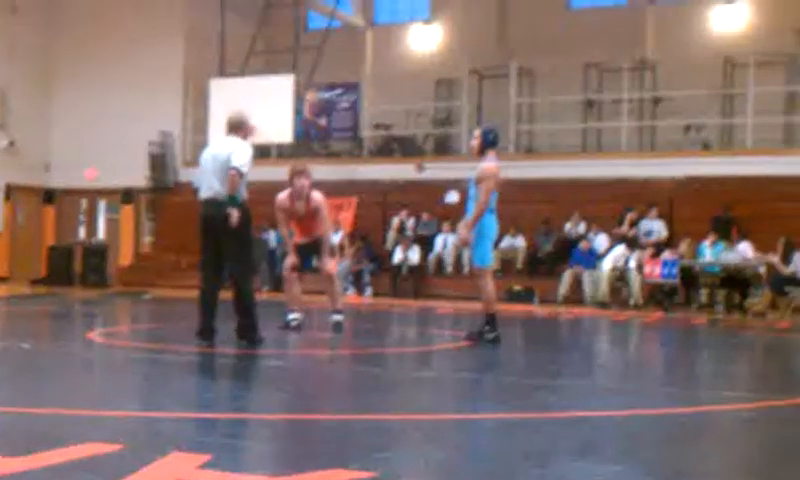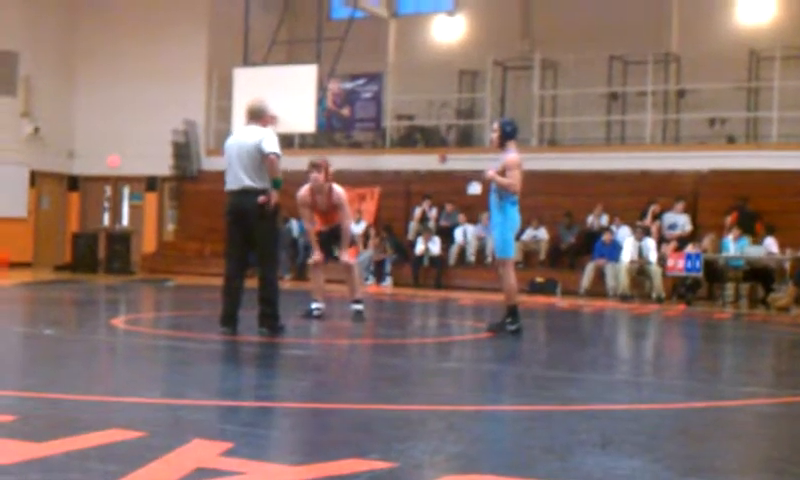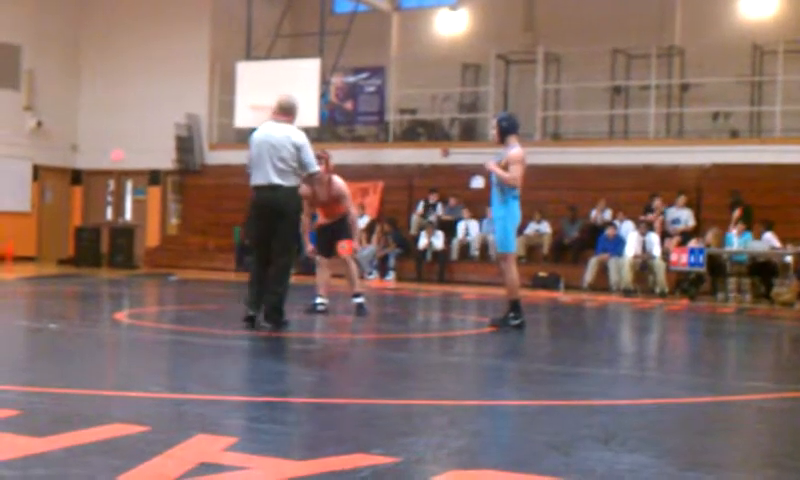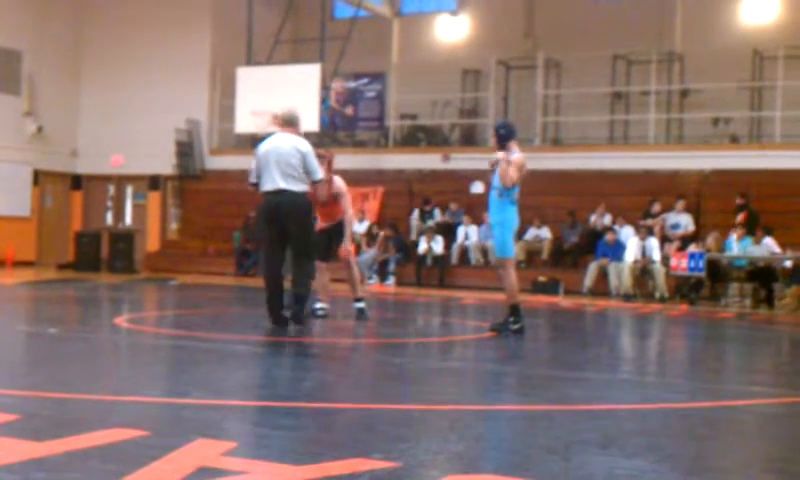
dt=1s
person 1, frame 1
left shoulder: (210, 147)
right shoulder: (242, 146)
left elbow: (199, 184)
right elbow: (234, 174)
left wrist: (209, 201)
right wrist: (233, 206)
left hip: (207, 209)
right hip: (229, 210)
left knee: (209, 273)
right knee: (241, 273)
left ankle: (206, 332)
right ankle: (247, 332)
person 1, frame 2
left shoulder: (232, 138)
right shoulder: (266, 134)
left elbow: (233, 170)
right elbow: (272, 158)
right wrist: (276, 188)
left hip: (234, 199)
right hip: (259, 200)
left knee: (234, 262)
right knee: (267, 262)
left ankle: (228, 320)
right ankle: (268, 321)
person 1, frame 3
left shoulder: (257, 134)
right shoulder: (297, 136)
left elbow: (251, 167)
right elbow: (313, 173)
right wrist: (298, 176)
left hip: (260, 195)
right hip: (286, 196)
left knee: (260, 254)
right knee: (282, 256)
left ankle: (253, 307)
right ankle: (272, 315)
person 1, frame 4
left shoulder: (263, 146)
right shoulder: (302, 145)
left elbow: (253, 183)
right elbow: (317, 181)
left wrist: (259, 209)
left hip: (270, 202)
right hip: (296, 201)
left knee: (273, 259)
right knee: (303, 257)
left ankle: (277, 316)
right ankle: (296, 307)
person 2, frame 1
left shoulder: (489, 166)
right shoulder: (485, 166)
left elbow: (484, 202)
left wrist: (468, 228)
right wrist: (466, 223)
left hip: (482, 226)
right hip: (479, 226)
left knee: (484, 275)
right knee: (482, 275)
left ankle: (492, 327)
right ankle: (488, 325)
person 2, frame 2
left shoulder: (512, 158)
right shoulder: (506, 157)
left elbow: (515, 187)
left wrist: (493, 177)
right wrist: (494, 178)
left hip: (505, 216)
right hip: (500, 216)
left knee: (506, 267)
right knee: (503, 267)
left ankle: (513, 319)
right ankle: (510, 317)
person 2, frame 3
left shoulder: (515, 153)
right shoulder: (507, 152)
left elbow: (514, 181)
left wrist: (494, 168)
right wrist: (494, 167)
left hip: (507, 211)
right hip: (501, 210)
left knee: (508, 261)
right knee: (504, 261)
left ankle: (516, 313)
right ankle: (513, 311)
person 2, frame 4
left shoulder: (516, 158)
right shoulder: (508, 157)
left elbow: (509, 183)
left wrist: (501, 163)
right wrist: (496, 165)
left hip: (505, 216)
right hip: (499, 216)
left knee: (507, 266)
right knee: (504, 267)
left ankle: (516, 318)
right ankle: (513, 316)
person 3, frame 1
left shoulder: (317, 199)
right shoulder: (282, 200)
left elbow: (325, 229)
right elbow: (283, 228)
left wrist: (325, 256)
right wrist: (291, 253)
left hip: (319, 239)
right hip: (300, 240)
left knee: (330, 272)
right knee: (288, 273)
left ankle: (337, 316)
right ankle: (295, 315)
person 3, frame 2
left shoulder: (338, 193)
right shoulder: (303, 194)
left elbow: (346, 223)
right elbow: (308, 224)
left wrist: (344, 250)
right wrist: (316, 250)
left hip: (340, 228)
right hip: (322, 228)
left knee: (348, 262)
right knee: (315, 262)
left ankle: (357, 305)
right ankle: (318, 305)
person 3, frame 3
left shoulder: (338, 184)
right shoulder: (305, 188)
left elbow: (351, 212)
right elbow: (305, 216)
left wrist: (355, 239)
right wrist: (307, 242)
left hip: (343, 221)
right hip: (324, 223)
left knee: (347, 256)
right knee: (321, 260)
left ankle: (359, 300)
right ankle: (321, 301)
person 3, frame 4
left shoulder: (337, 184)
left elbow: (348, 212)
left wrist: (347, 241)
left hip: (340, 224)
right hip: (322, 226)
left knee: (349, 260)
right knee: (320, 264)
left ankle: (359, 304)
right ankle: (322, 305)
